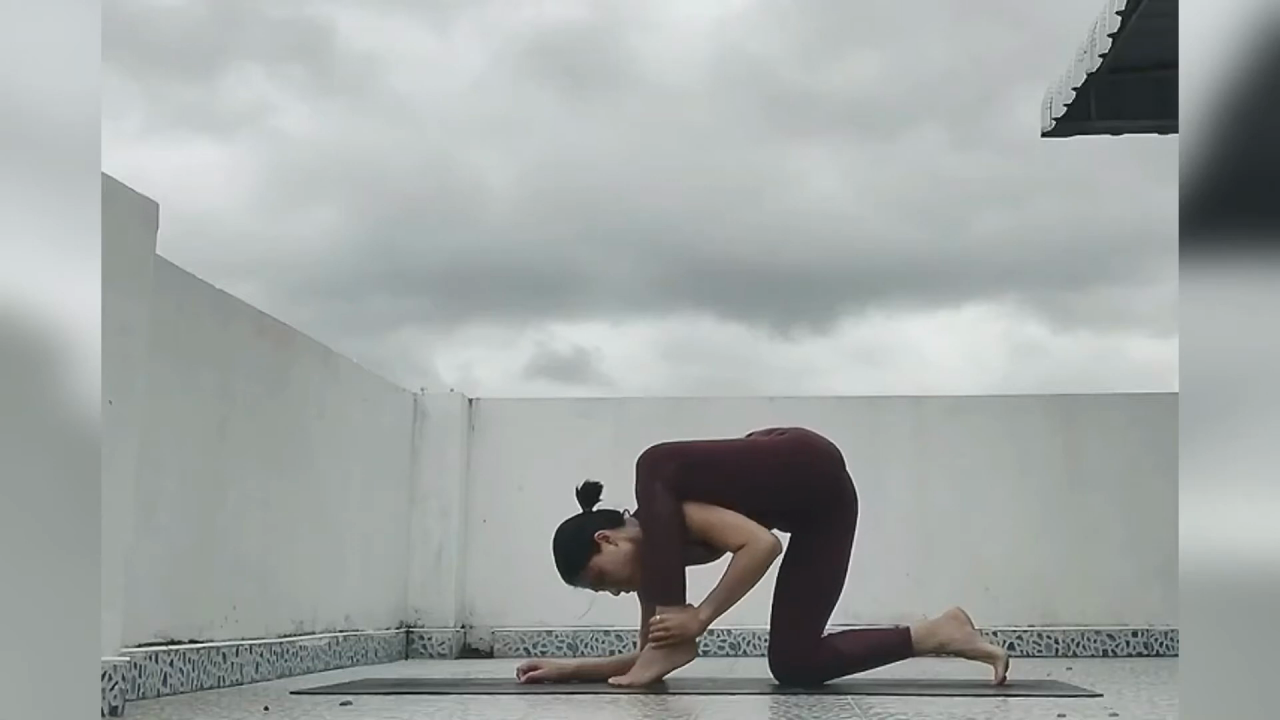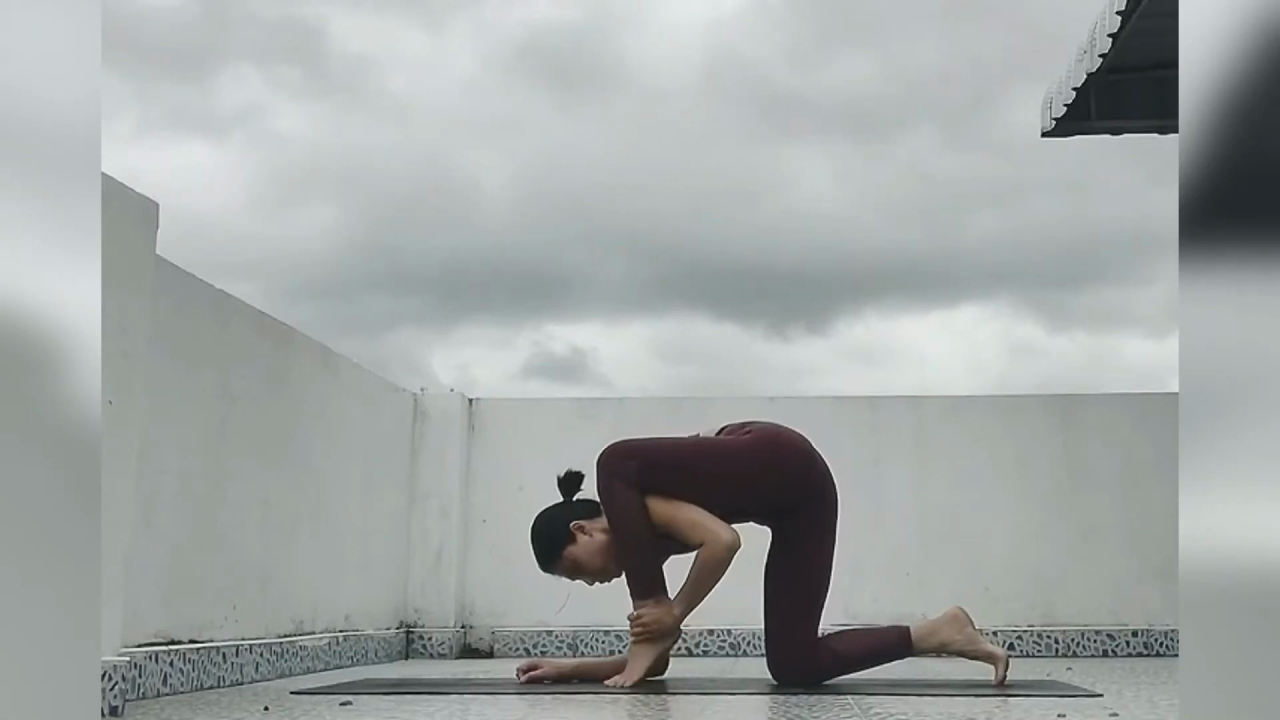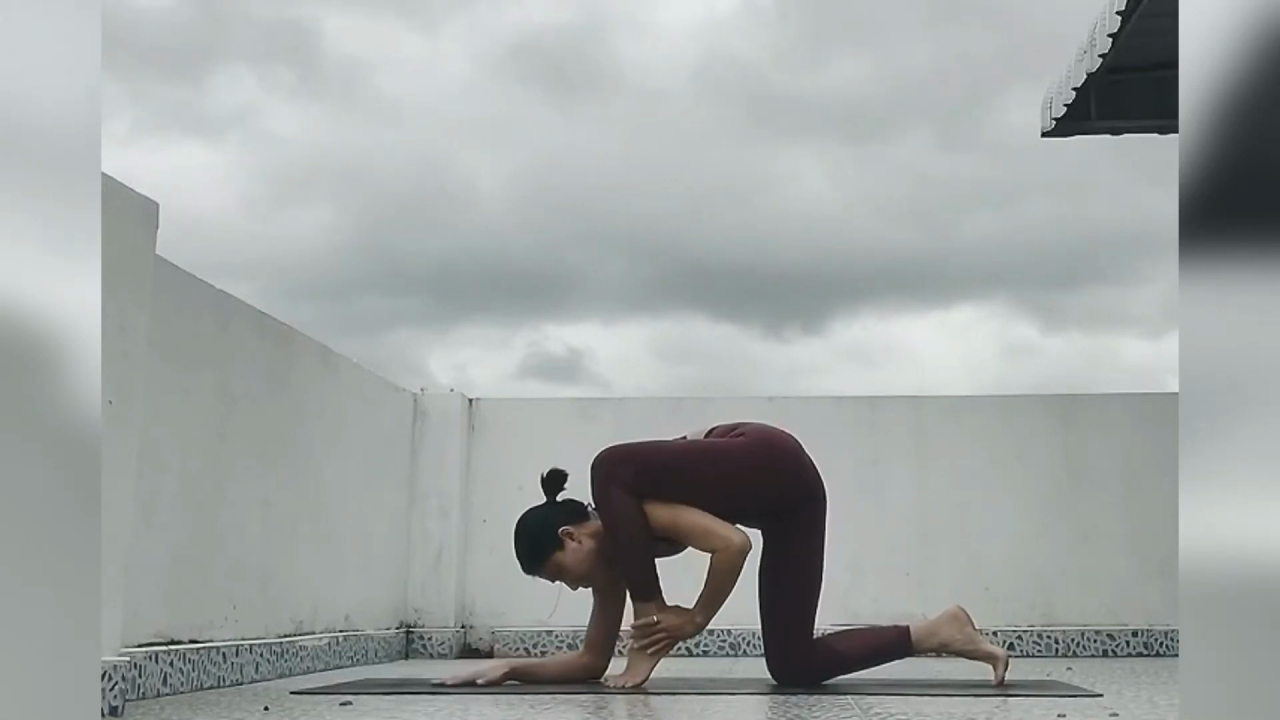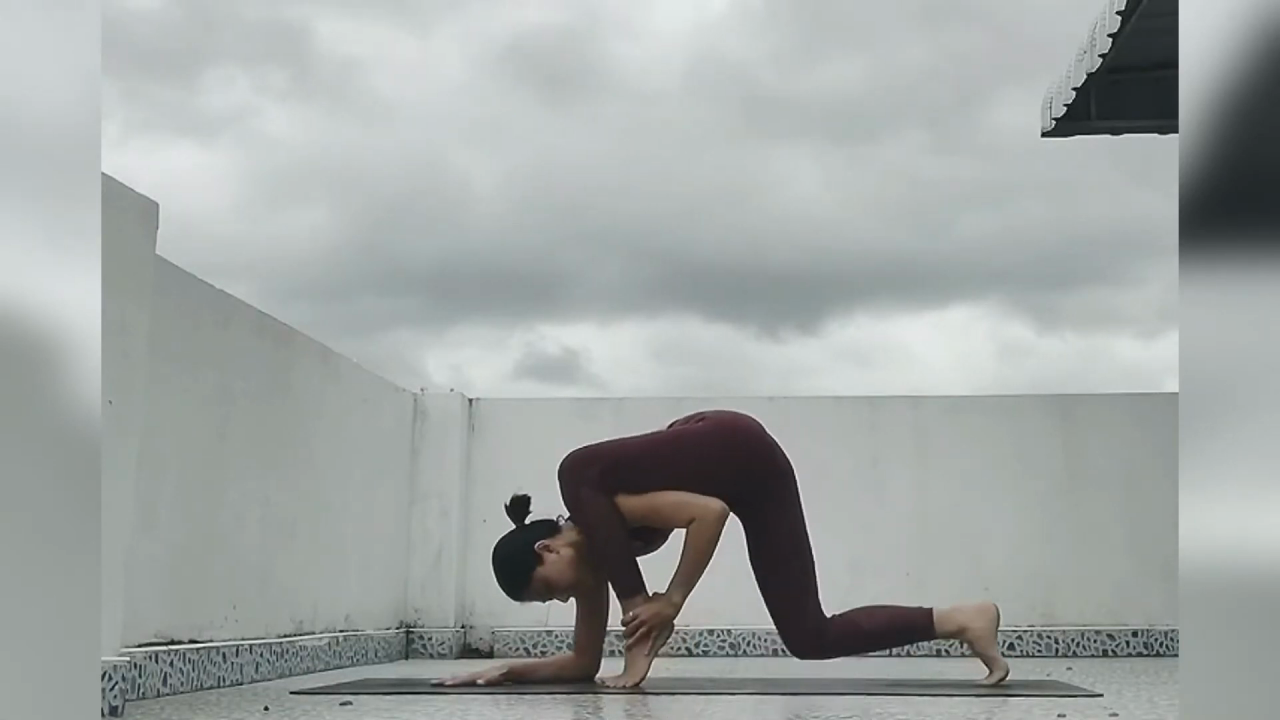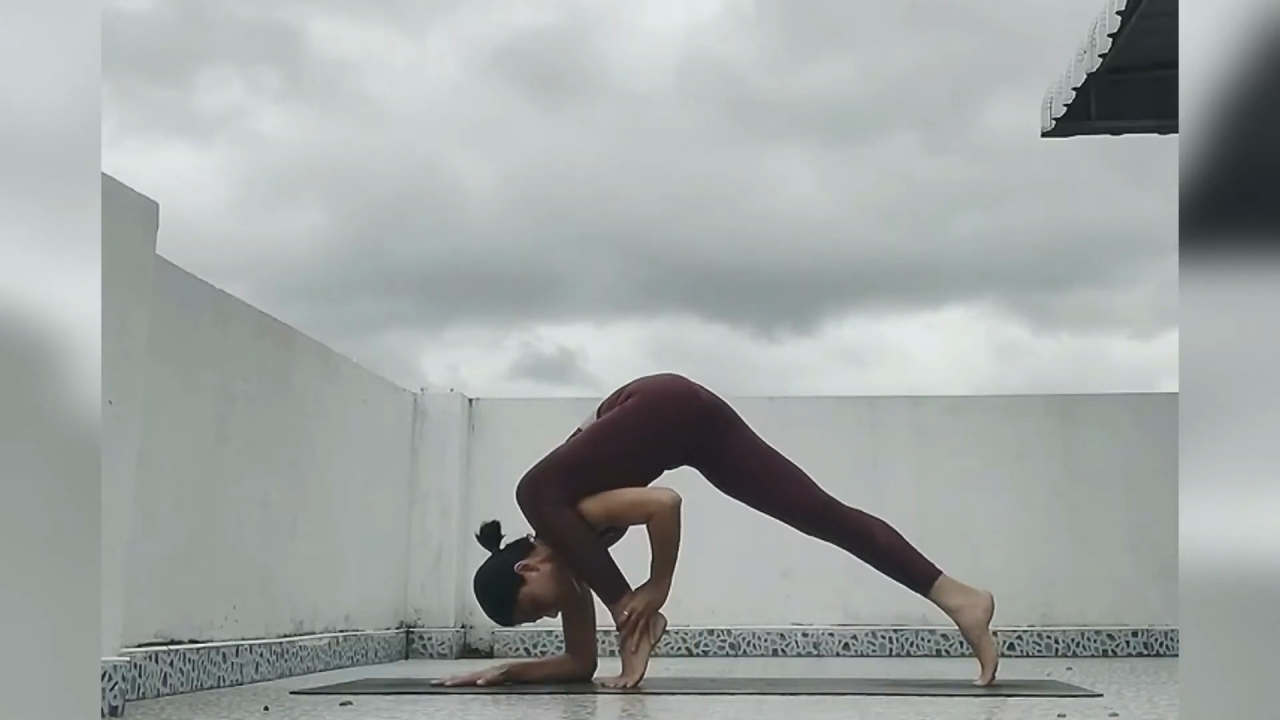
dt=1s
person 1, frame 1
left shoulder: (660, 500)
right shoulder: (651, 556)
left elbow: (762, 545)
right elbow: (650, 659)
left wrist: (698, 618)
right wrist: (569, 668)
left hip: (813, 470)
right hip: (820, 507)
left knee: (657, 466)
right knee: (794, 664)
left ankle: (674, 640)
right ankle: (942, 634)
person 1, frame 2
left shoulder: (627, 491)
right shoulder: (640, 545)
left elbow: (723, 541)
right elbow: (656, 662)
left wrist: (673, 614)
right wrist: (569, 668)
left hip: (786, 463)
right hip: (803, 495)
left knee: (615, 463)
right knee: (794, 665)
right ankle: (943, 633)
person 1, frame 3
left shoulder: (619, 490)
right shoulder: (611, 552)
left elbow: (733, 545)
right elbow: (591, 661)
left wrist: (695, 620)
right wrist: (510, 668)
left hip: (776, 465)
right hip: (785, 497)
left knee: (610, 468)
right knee: (794, 665)
right ankle: (940, 632)
person 1, frame 4
left shoulder: (584, 490)
right shoulder: (590, 550)
left elbow: (710, 512)
right elbow: (584, 662)
left wrist: (670, 602)
right wrist: (509, 669)
left hip: (742, 450)
right hip: (739, 469)
right knee: (810, 638)
right ankle: (961, 620)
person 1, frame 5
left shoulder: (544, 503)
right shoulder: (563, 553)
left elbow: (664, 503)
right elbow: (580, 662)
left wrist: (657, 591)
right wrist: (508, 669)
left hip: (676, 409)
right hip: (683, 424)
right knee: (822, 517)
right ankle: (960, 597)
